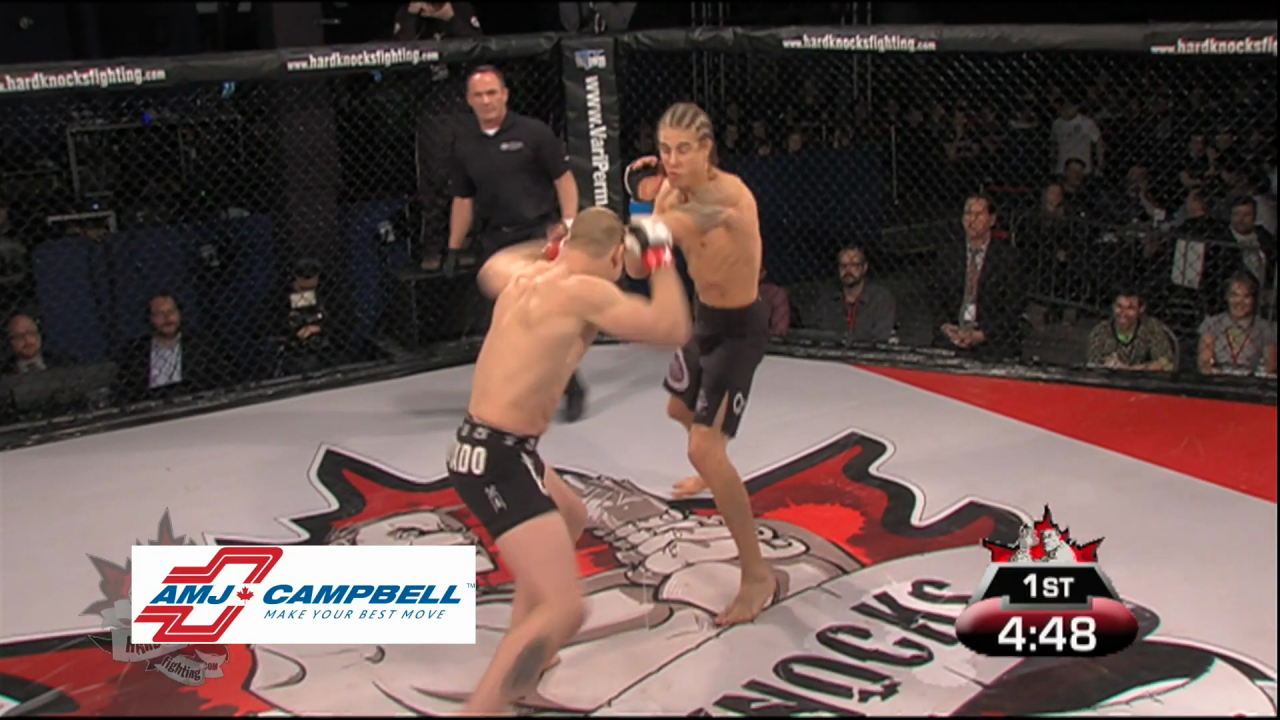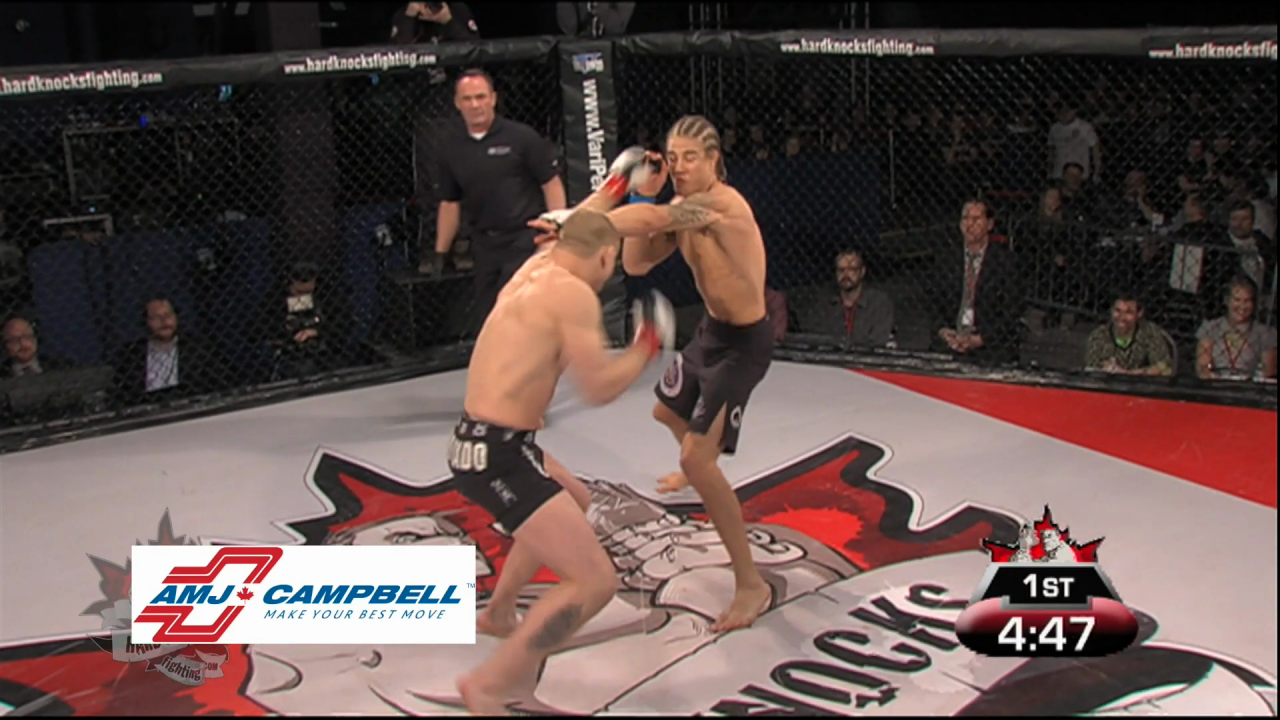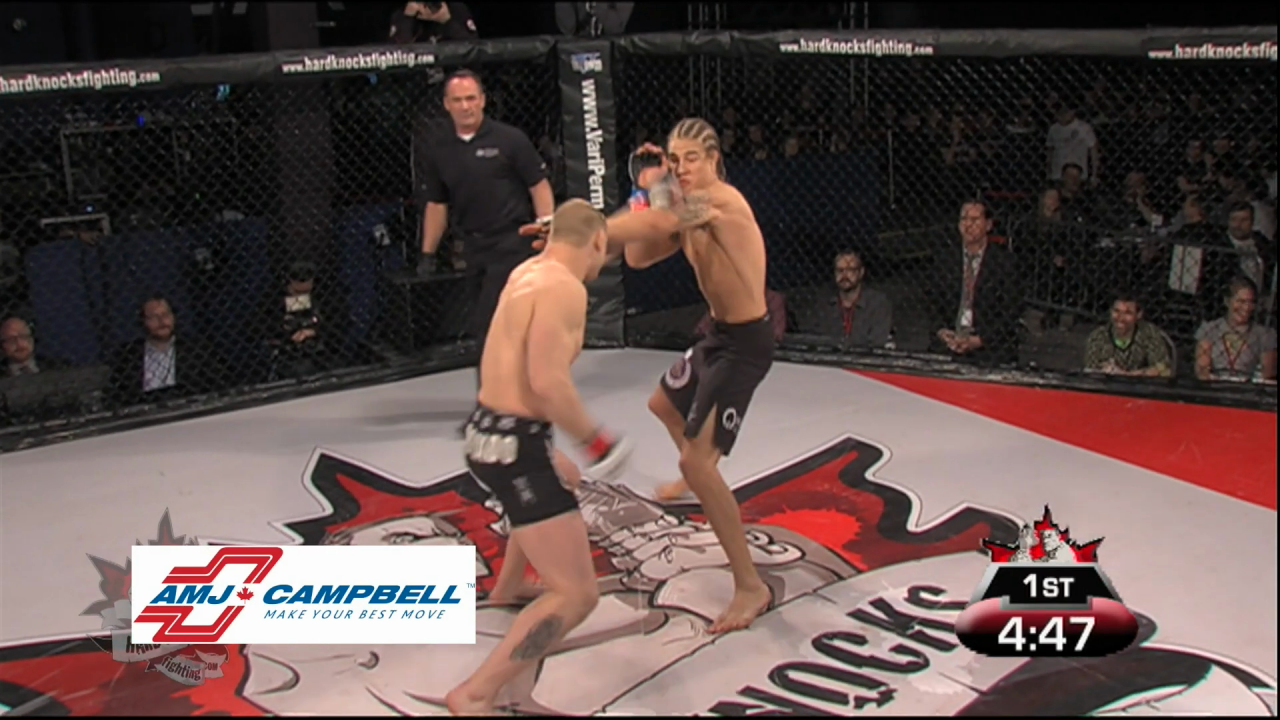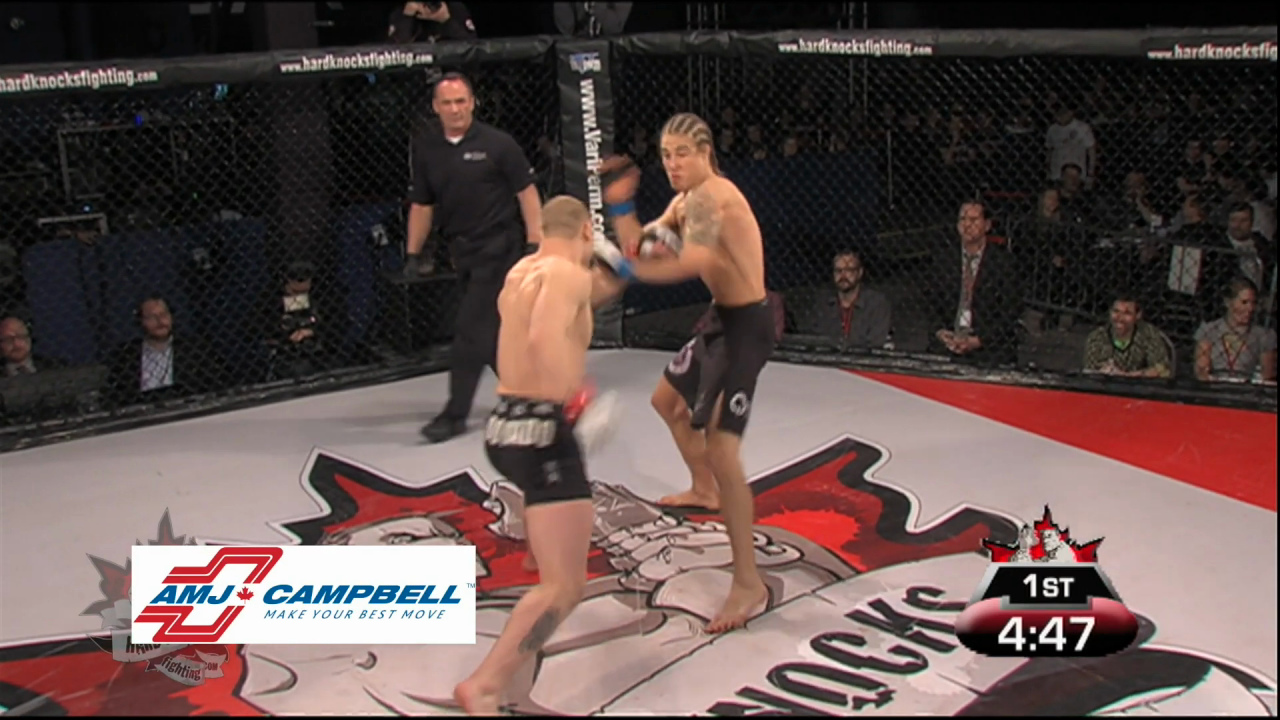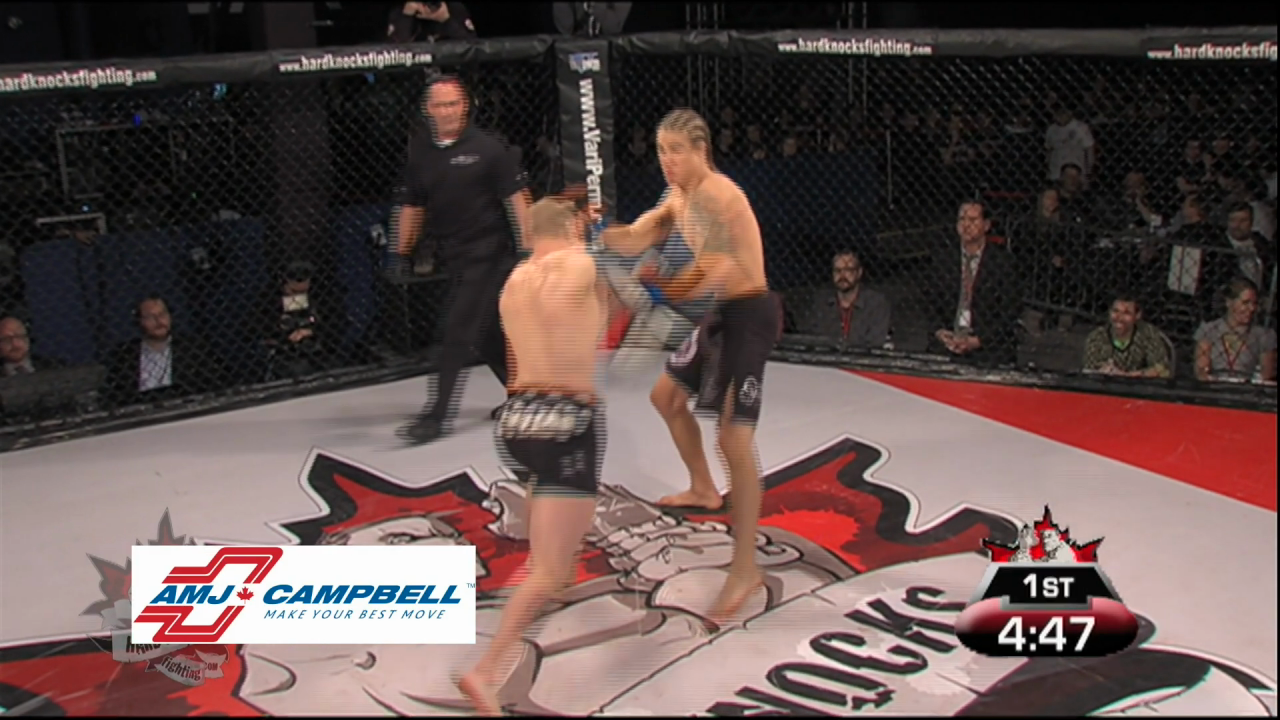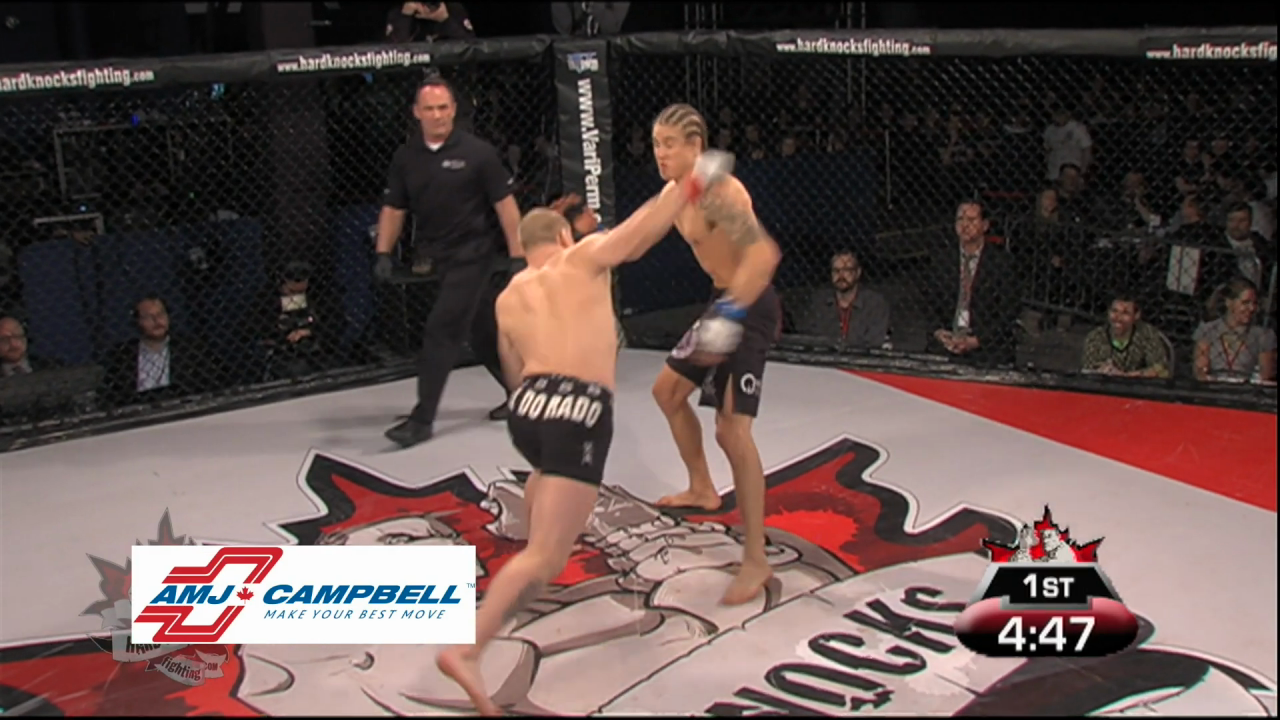
dt=0.2s
person 1, frame 1
left shoulder: (523, 276)
right shoulder: (586, 291)
left elbow: (491, 269)
right elbow: (673, 332)
left wrist: (554, 244)
right wrist: (660, 252)
left hip: (490, 449)
right hip: (500, 463)
left knee: (571, 519)
right knee: (565, 610)
left ankle: (523, 652)
right ankle: (482, 708)
person 1, frame 2
left shoulder: (533, 269)
right shoulder: (574, 293)
left elbow: (572, 238)
right elbow: (600, 387)
right wrist: (649, 344)
left hip: (486, 445)
right hip: (498, 456)
left knee: (574, 500)
right knee: (595, 583)
left ankle: (497, 615)
right ankle: (488, 685)
person 1, frame 3
left shoulder: (528, 270)
right shoulder: (563, 288)
left elbow: (572, 252)
right elbow: (547, 381)
right wrist: (599, 442)
left hip: (487, 438)
right hip: (515, 450)
left knee: (565, 478)
right knee: (576, 596)
left ankle: (512, 580)
person 1, frame 4
left shoulder: (521, 272)
right shoulder: (565, 273)
right elbow: (544, 338)
right wrist: (574, 406)
left hip: (504, 429)
right hip: (544, 433)
right knee: (565, 589)
left ankle: (541, 555)
person 1, frame 5
left shoulder: (513, 286)
right shoulder: (573, 262)
right elbow: (561, 298)
right wrist: (600, 349)
left hip: (514, 422)
right hip: (567, 425)
left knee: (546, 468)
right knee: (549, 576)
left ankle: (541, 539)
right ankle: (484, 673)
person 1, frame 6
left shoulder: (507, 299)
right shoulder: (584, 256)
right elbow: (643, 227)
right wrist: (695, 183)
left hip: (528, 409)
right hip: (582, 413)
left knee: (551, 467)
right knee: (547, 559)
left ankle: (537, 543)
right ankle: (466, 650)
person 2, frame 1
left shoulder: (726, 193)
right shoulder: (672, 193)
left elbow: (678, 228)
right elbow: (638, 266)
right wrist: (641, 203)
left hip: (740, 328)
right hip: (705, 317)
left knee: (703, 450)
right knee: (681, 408)
left ankle: (757, 576)
right ankle: (711, 472)
person 2, frame 2
left shoulder: (720, 203)
right shoulder: (686, 210)
left elbow: (649, 219)
right elbow: (635, 264)
right wrist: (641, 190)
left hip: (745, 344)
right hip: (713, 332)
left knee: (697, 460)
right knee: (668, 411)
left ankle: (751, 584)
right ankle: (695, 469)
person 2, frame 3
left shoulder: (715, 200)
right shoulder: (689, 203)
left elbow: (655, 226)
right elbow: (638, 256)
right wrist: (645, 190)
left hip: (745, 343)
right hip: (719, 332)
left knee: (698, 460)
right knee: (664, 404)
left ankle: (751, 585)
right ankle: (692, 480)
person 2, frame 4
left shoulder: (709, 197)
right shoulder: (688, 200)
left elbow: (690, 260)
right elbow: (639, 250)
left wrist: (621, 268)
right wrist: (620, 206)
left hip: (746, 324)
right hip: (721, 317)
left knee: (718, 450)
right knee: (666, 399)
left ankle: (748, 583)
right ankle: (704, 490)
person 2, frame 5
left shoulder: (712, 194)
right shoulder: (677, 199)
left elbow: (718, 266)
right elbow: (633, 240)
left wrist: (650, 292)
right wrist: (594, 228)
left hip: (749, 314)
right hip: (719, 311)
left knee: (734, 439)
right knee: (666, 397)
left ankle: (745, 569)
right ankle: (704, 489)
person 2, frame 6
left shoulder: (715, 190)
left elbow: (763, 253)
left wrist: (727, 317)
left hip: (755, 310)
right hip: (726, 304)
left knee: (733, 430)
right knee: (667, 390)
left ankle: (756, 558)
right ankle: (702, 488)
person 3, frame 1
left shoulder: (534, 132)
right shoulder: (464, 146)
left elbow: (564, 180)
right elbow: (463, 199)
right wrist: (454, 248)
left hip: (539, 237)
right hip: (496, 243)
left ankle: (571, 387)
person 3, frame 2
left shoulder: (522, 138)
right shoulder: (450, 149)
left elbow: (551, 184)
right elbow: (449, 204)
right wrist: (440, 252)
left hip: (524, 240)
right hip: (485, 246)
person 3, frame 3
left shoulder: (510, 139)
right shoulder: (438, 150)
left elbow: (539, 188)
right elbow: (436, 205)
right wrist: (428, 253)
left hip: (511, 244)
right hip: (474, 248)
left knee: (489, 327)
right knee: (486, 326)
person 3, frame 4
left shoulder: (498, 144)
right shoulder: (426, 150)
left elbow: (526, 193)
right elbow: (421, 205)
left wrist: (535, 243)
right wrist: (414, 253)
left hip: (497, 248)
right hip: (462, 250)
left knee: (471, 330)
right knee: (489, 329)
left ankle: (455, 413)
person 3, frame 5
left shoulder: (489, 148)
right shoulder: (419, 153)
left elbow: (517, 198)
right elbow: (412, 207)
right wrist: (403, 253)
left hip: (486, 251)
right hip: (453, 253)
left knee: (457, 330)
right knee: (485, 329)
left ankle: (437, 415)
person 3, frame 6
left shoulder: (477, 152)
right shoulder: (405, 157)
left elbow: (505, 204)
right elbow: (393, 209)
left wrist: (518, 254)
right wrist: (383, 253)
left hip: (472, 255)
right hip: (442, 257)
left knee: (440, 333)
right knee: (482, 330)
left ankle: (421, 419)
